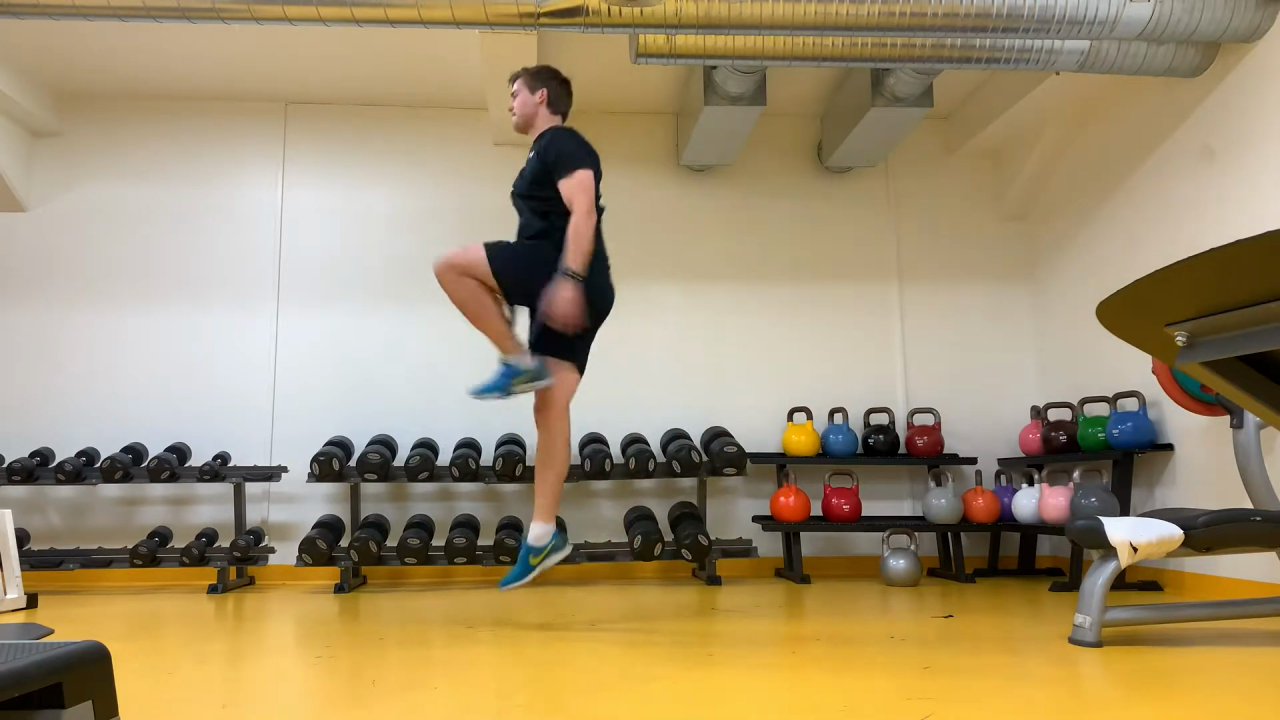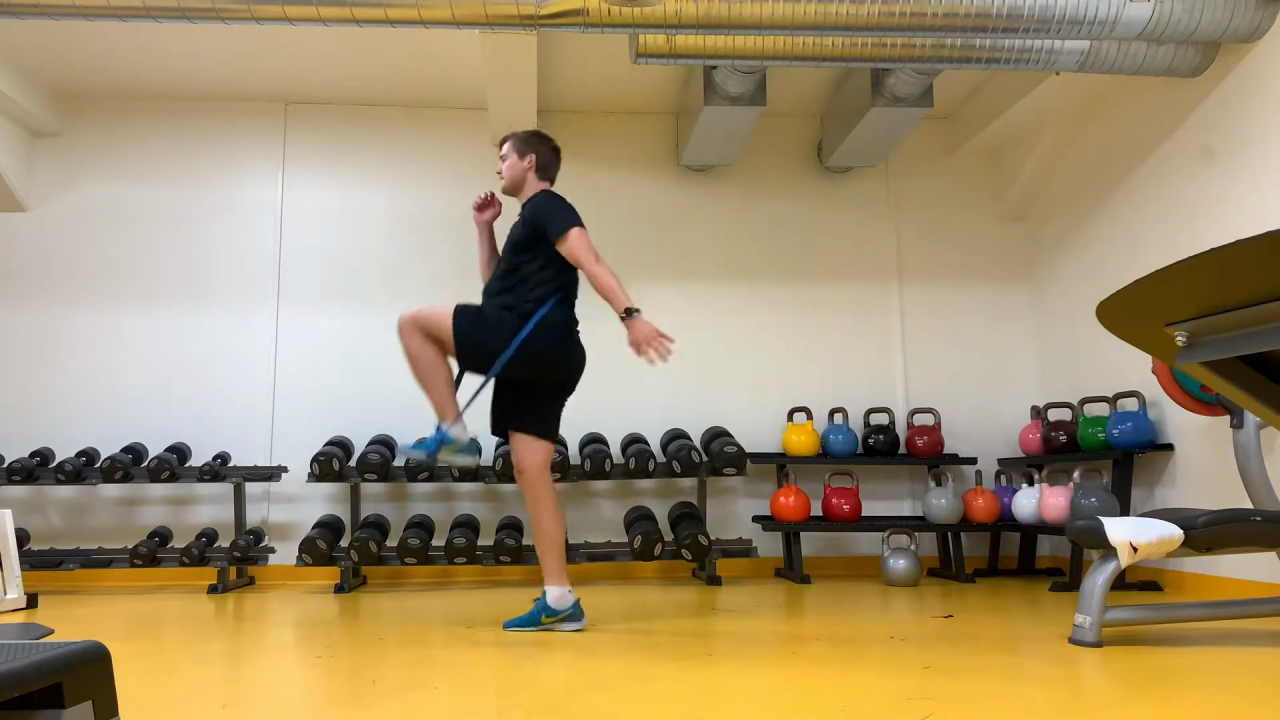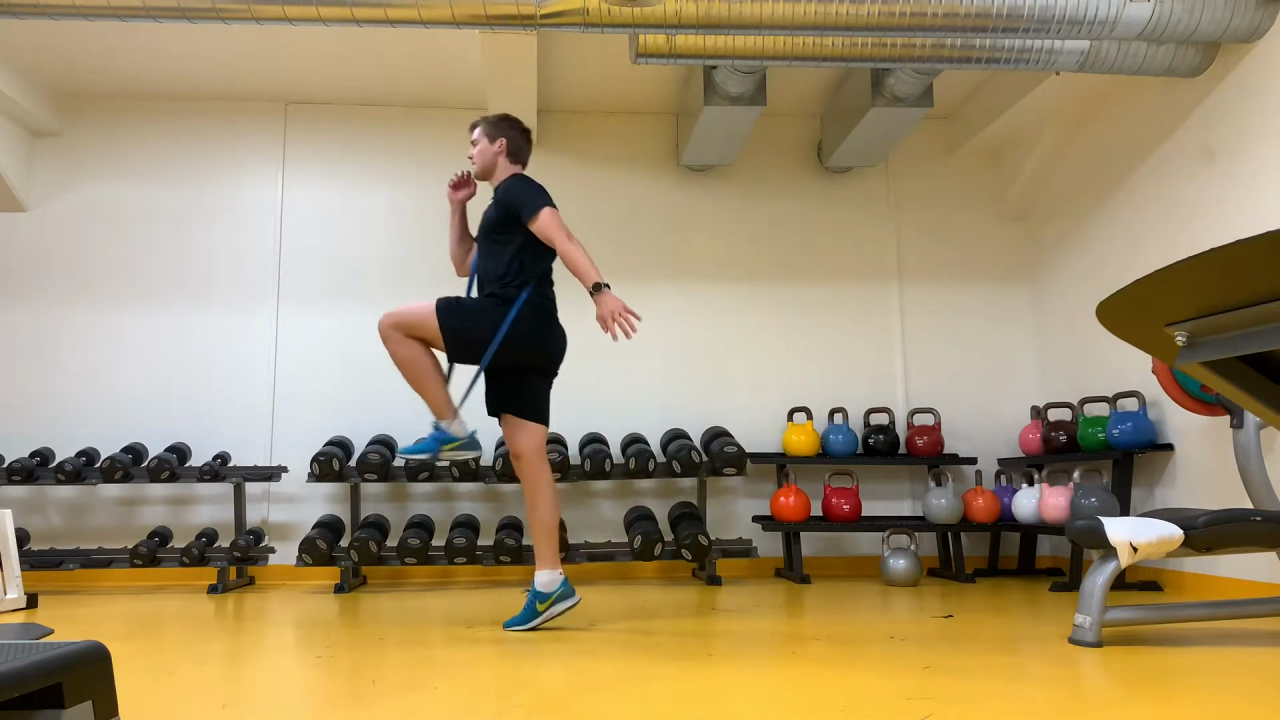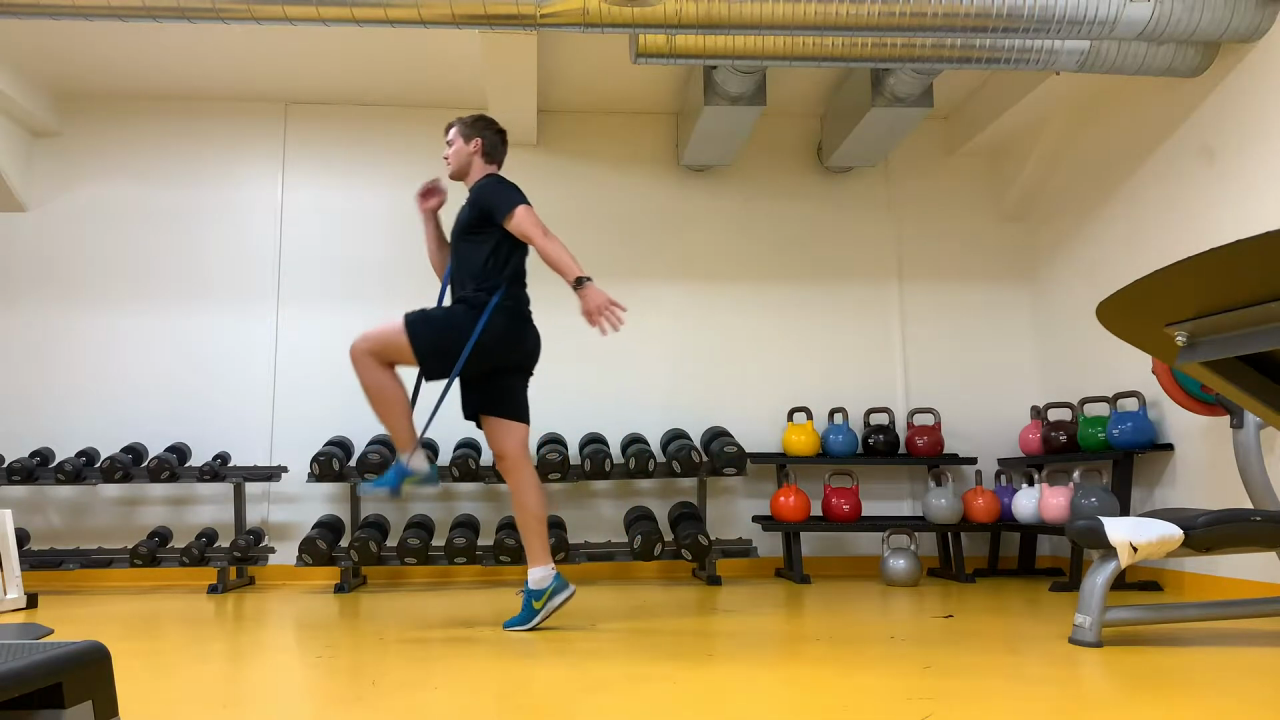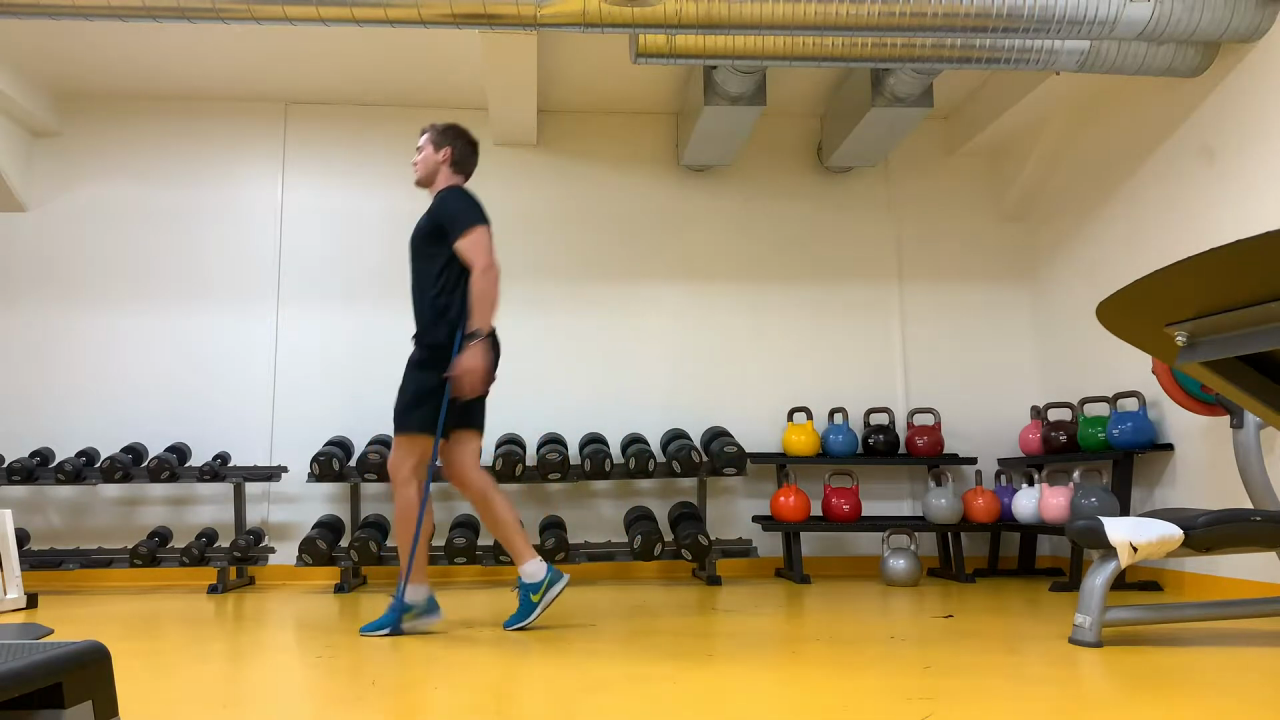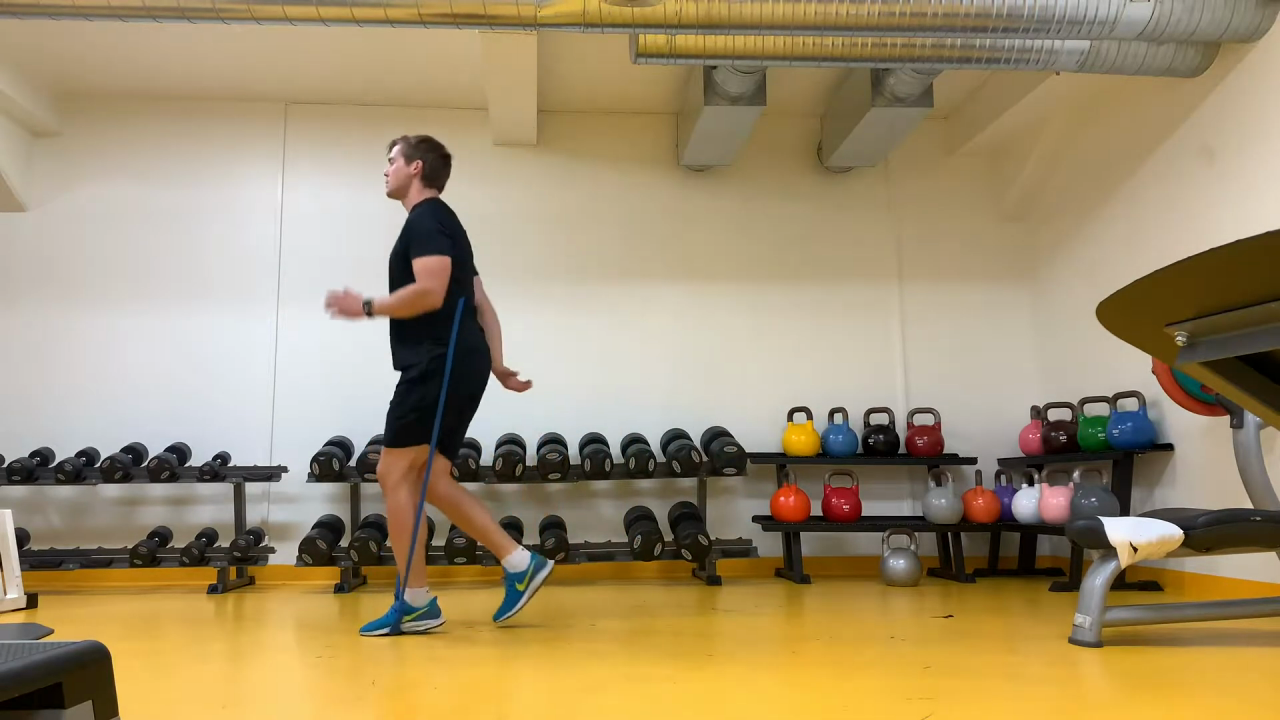
dt=0.2s
person 1, frame 1
left shoulder: (562, 145)
right shoulder: (546, 155)
left elbow: (584, 211)
left wrist: (568, 278)
left hip: (565, 282)
right hip: (575, 291)
left knee: (450, 265)
right knee: (550, 409)
left ankle: (519, 361)
right ankle: (543, 535)
person 1, frame 2
left shoulder: (548, 208)
right shoulder: (531, 221)
left elbow: (591, 262)
right elbow: (499, 284)
left wrist: (631, 315)
right wrist: (485, 230)
left hip: (533, 338)
right hip: (544, 354)
left knee: (413, 324)
right knee: (532, 475)
left ankle: (454, 434)
right ankle: (558, 601)
person 1, frame 3
left shoulder: (519, 190)
right shoulder: (503, 205)
left elbow: (562, 239)
right elbow: (464, 264)
left wrist: (600, 291)
right wrist: (458, 208)
left hip: (516, 322)
right hip: (525, 337)
left knee: (394, 323)
right knee: (527, 456)
left ankle: (450, 429)
right ankle: (550, 585)
person 1, frame 4
left shoulder: (494, 191)
right shoulder: (483, 204)
left elbow: (541, 235)
right elbow: (449, 268)
left wrist: (584, 283)
right wrist: (430, 219)
left hip: (488, 324)
right hip: (502, 335)
left knee: (366, 348)
right knee: (512, 456)
left ankle: (411, 461)
right ankle: (542, 582)
person 1, frame 5
left shoulder: (453, 203)
right shoulder: (451, 210)
left elbow: (486, 269)
left wrist: (476, 342)
left hip: (449, 351)
right hip: (455, 354)
left knee: (404, 467)
right knee: (464, 472)
left ankle: (414, 599)
right ankle: (536, 576)
person 1, frame 6
left shoulder: (425, 219)
right shoulder: (444, 224)
left elbow: (430, 293)
right elbow: (481, 304)
left wrist: (366, 306)
right wrist: (497, 364)
left hip: (439, 365)
right hip: (457, 364)
left knee: (395, 476)
right knee: (434, 481)
left ankle: (416, 602)
right ankle: (521, 563)
